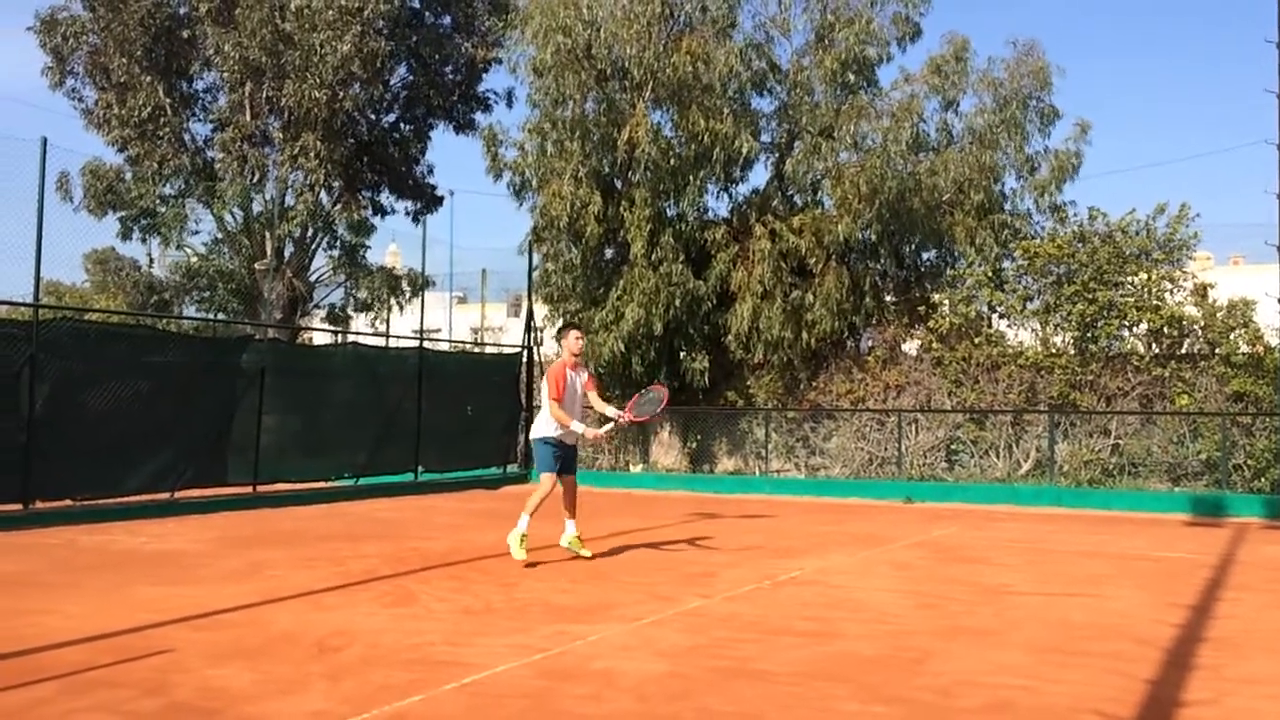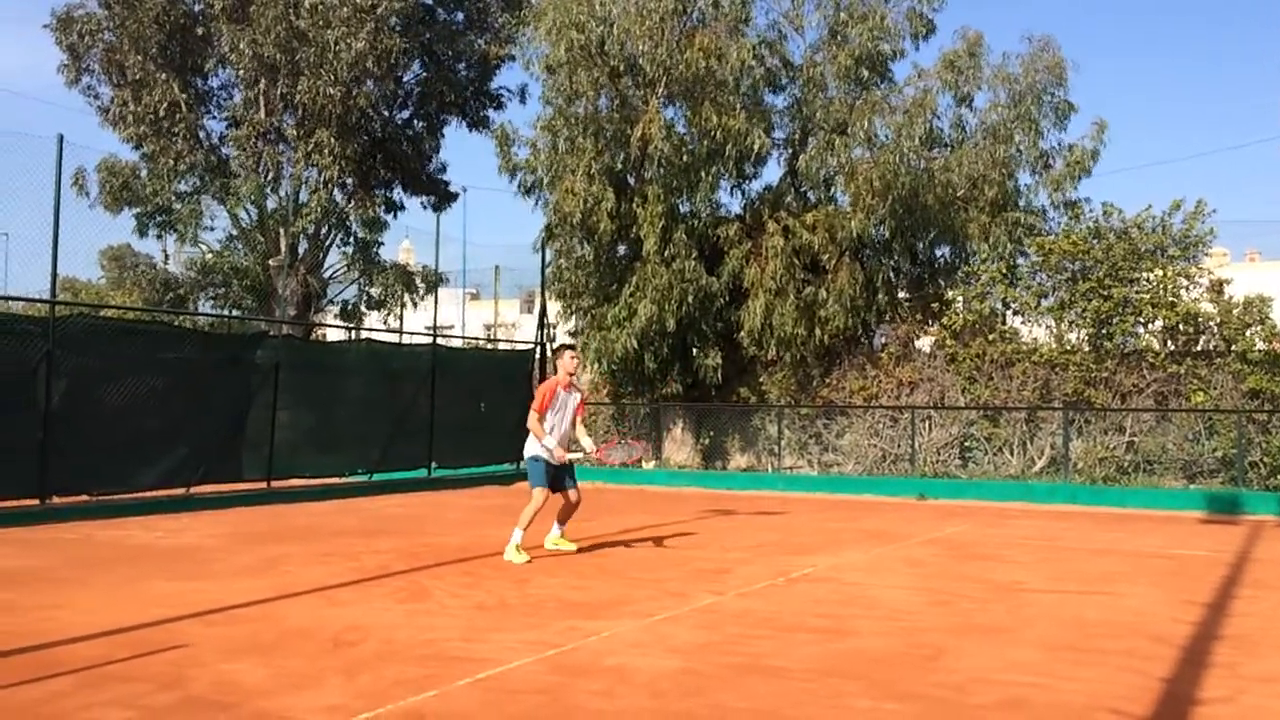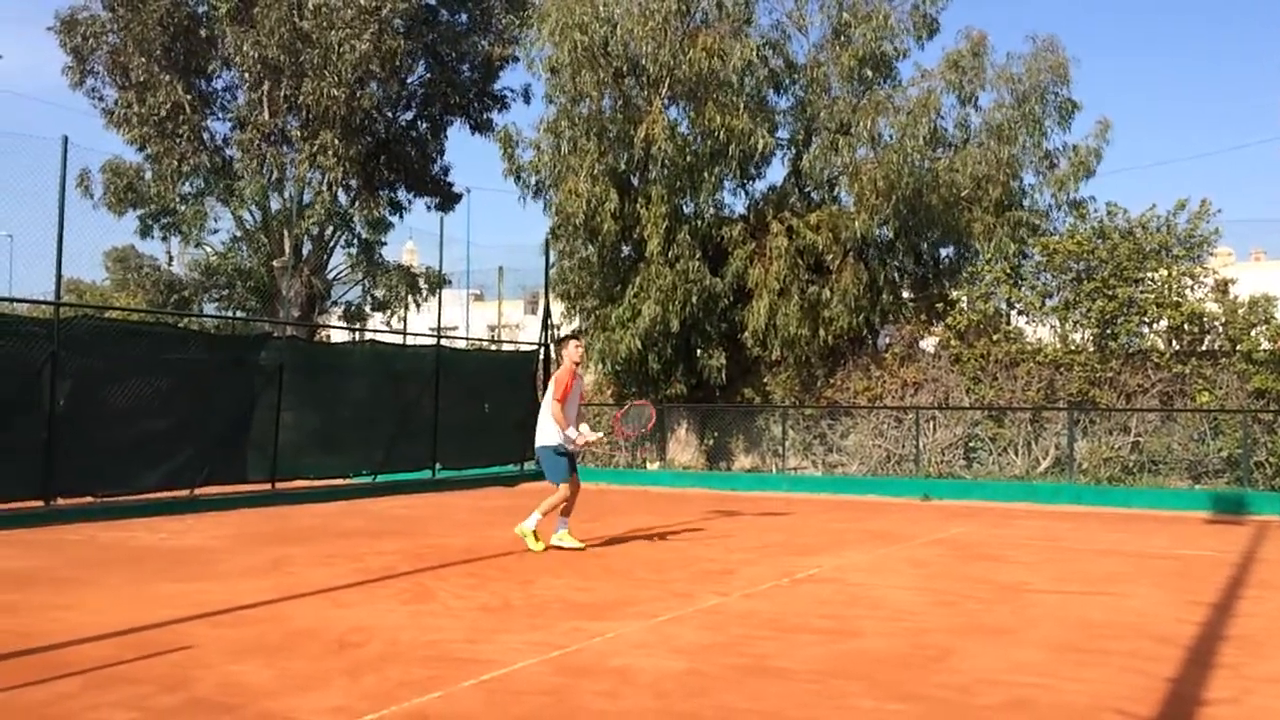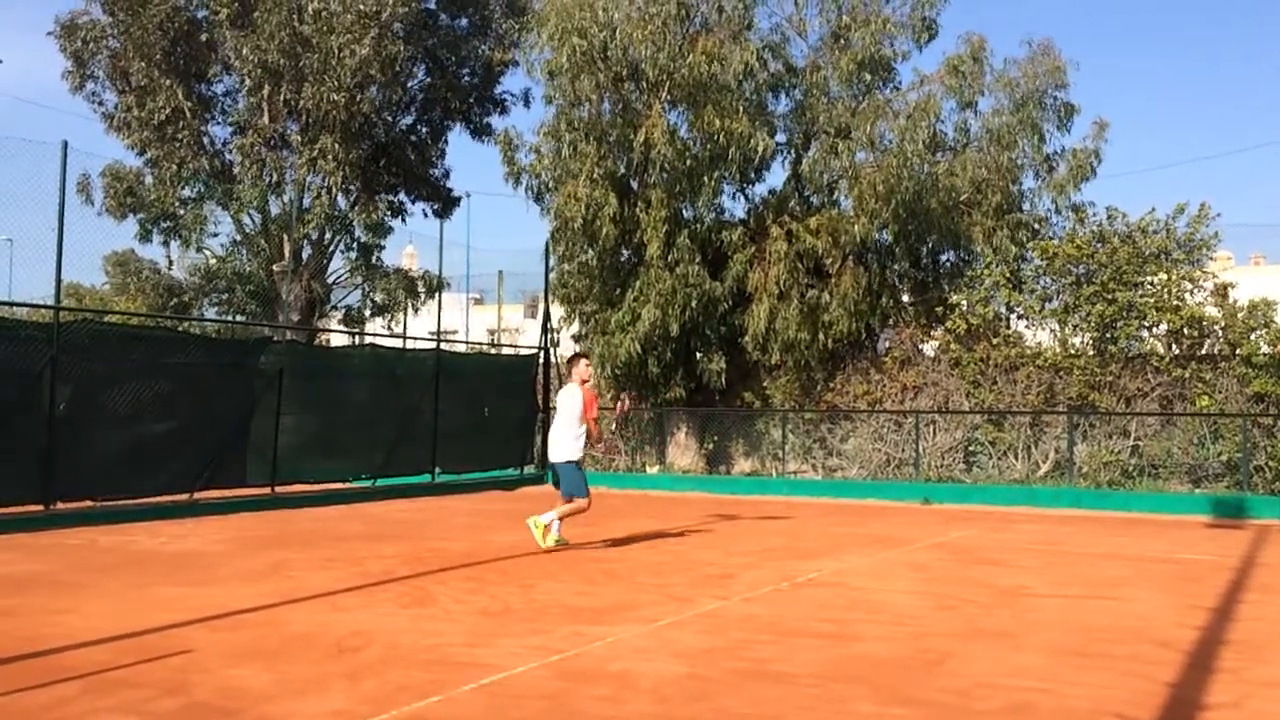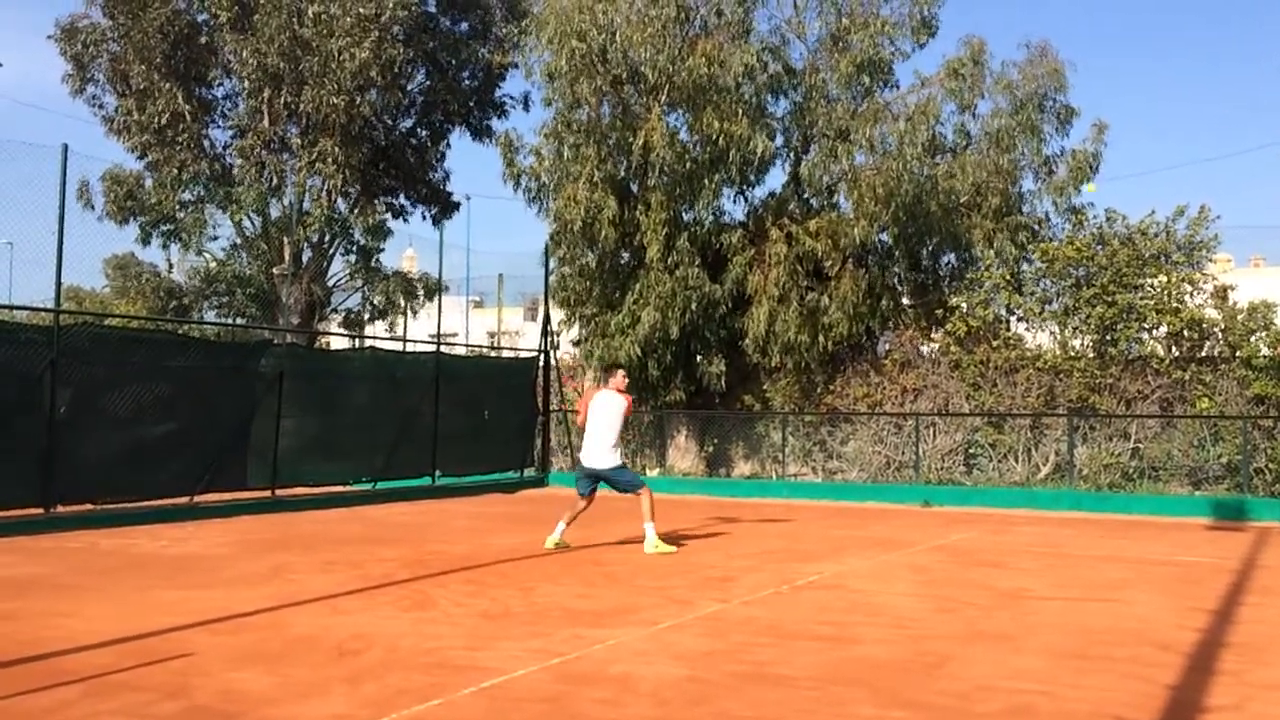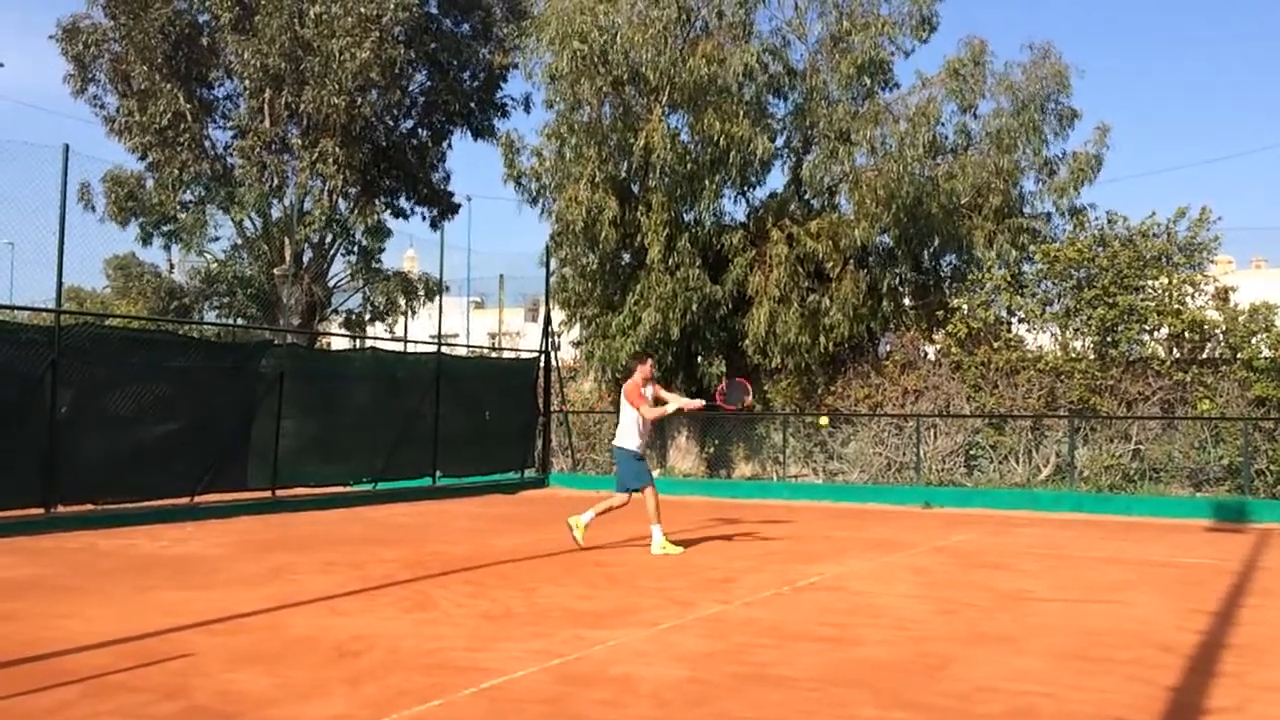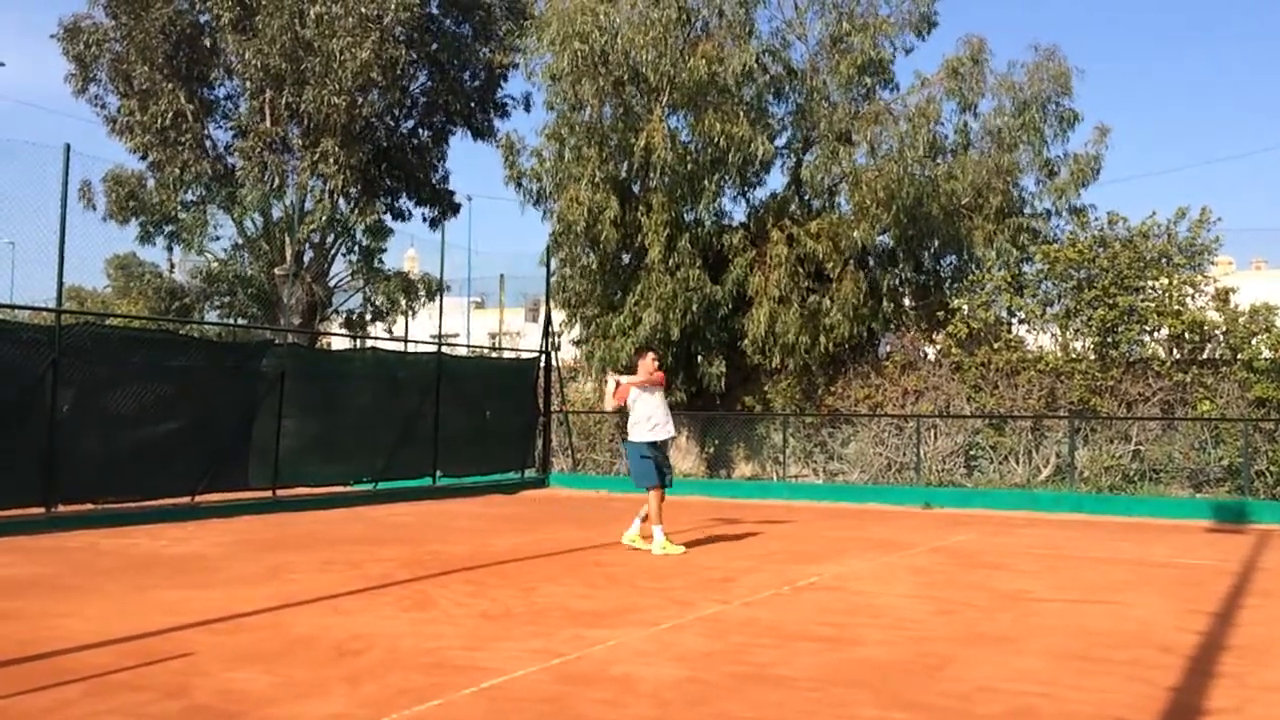
dt=0.3s
person 1, frame 1
left shoulder: (583, 371)
right shoulder: (556, 370)
left elbow: (595, 400)
right elbow: (554, 411)
left wrist: (613, 412)
right wrist: (583, 429)
left hip: (568, 438)
right hip: (546, 436)
left knee: (571, 486)
right knee: (547, 484)
left ankle: (571, 536)
right ankle: (519, 534)
person 1, frame 2
left shoulder: (578, 393)
right shoulder: (548, 388)
left elbow: (578, 426)
right elbow: (532, 422)
left wrist: (588, 444)
right wrist: (553, 447)
left hip: (560, 455)
right hip: (538, 453)
left knee: (574, 498)
right knee: (540, 498)
left ankle: (555, 536)
right ankle: (513, 546)
person 1, frame 3
left shoulder: (577, 379)
right shoulder: (563, 376)
right elbow: (556, 412)
left wrist: (586, 432)
right wrist: (575, 435)
left hip: (564, 443)
right hip: (550, 443)
left knee: (575, 487)
right knee: (563, 492)
left ankle: (561, 534)
right ankle: (528, 527)
person 1, frame 4
left shoulder: (563, 392)
right shoulder: (588, 394)
right elbow: (594, 433)
left wrist: (587, 434)
right wrist: (597, 440)
left hip: (555, 454)
right hip: (567, 456)
left knee: (569, 495)
right knee: (582, 504)
left ankle: (554, 534)
right ankle: (541, 520)
person 1, frame 5
left shoulder: (590, 394)
right shoulder: (626, 400)
left elbow: (580, 422)
left hip: (587, 461)
right hip: (610, 463)
left knee: (584, 500)
right knee: (645, 493)
left ankle: (555, 537)
right ankle: (652, 541)
person 1, frame 6
left shoulder: (647, 385)
right shoulder: (631, 388)
left elbow: (665, 395)
right elbow: (650, 415)
left wrist: (687, 401)
right wrist: (674, 407)
left hip: (630, 449)
right hip: (628, 449)
left knee: (622, 497)
right knee: (649, 491)
left ankle: (580, 521)
right ankle: (659, 542)
person 1, frame 7
left shoulder: (658, 378)
right shoulder: (626, 387)
left elbow: (643, 380)
right elbow: (610, 407)
left wrist: (621, 377)
right wrist: (612, 383)
left hip: (659, 445)
right hip: (640, 445)
left knee: (659, 495)
right knee: (654, 492)
left ankle: (632, 534)
right ankle: (660, 542)
